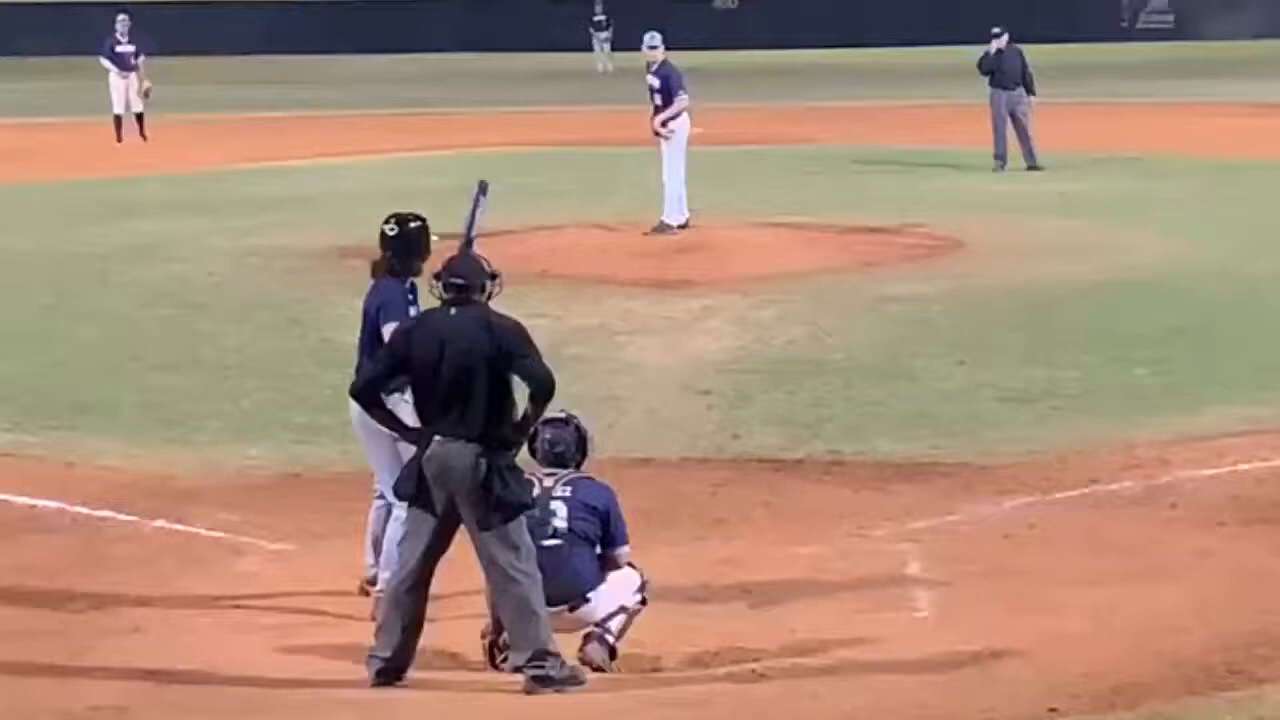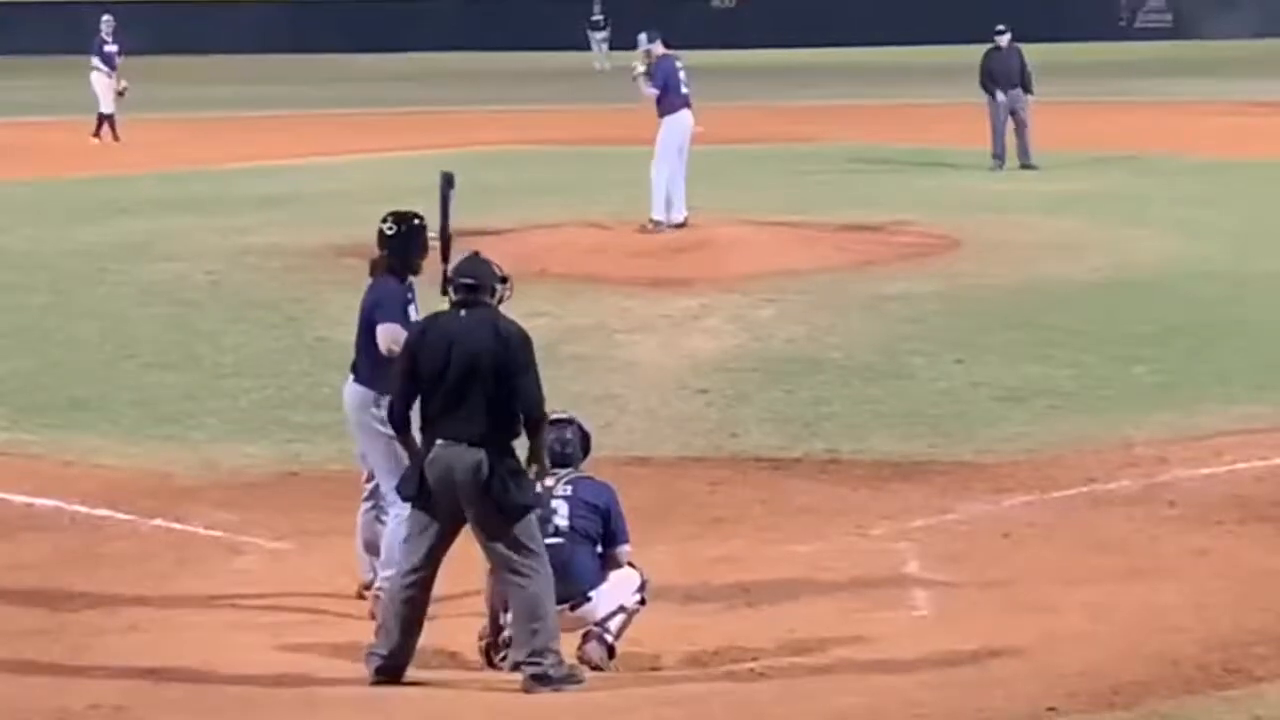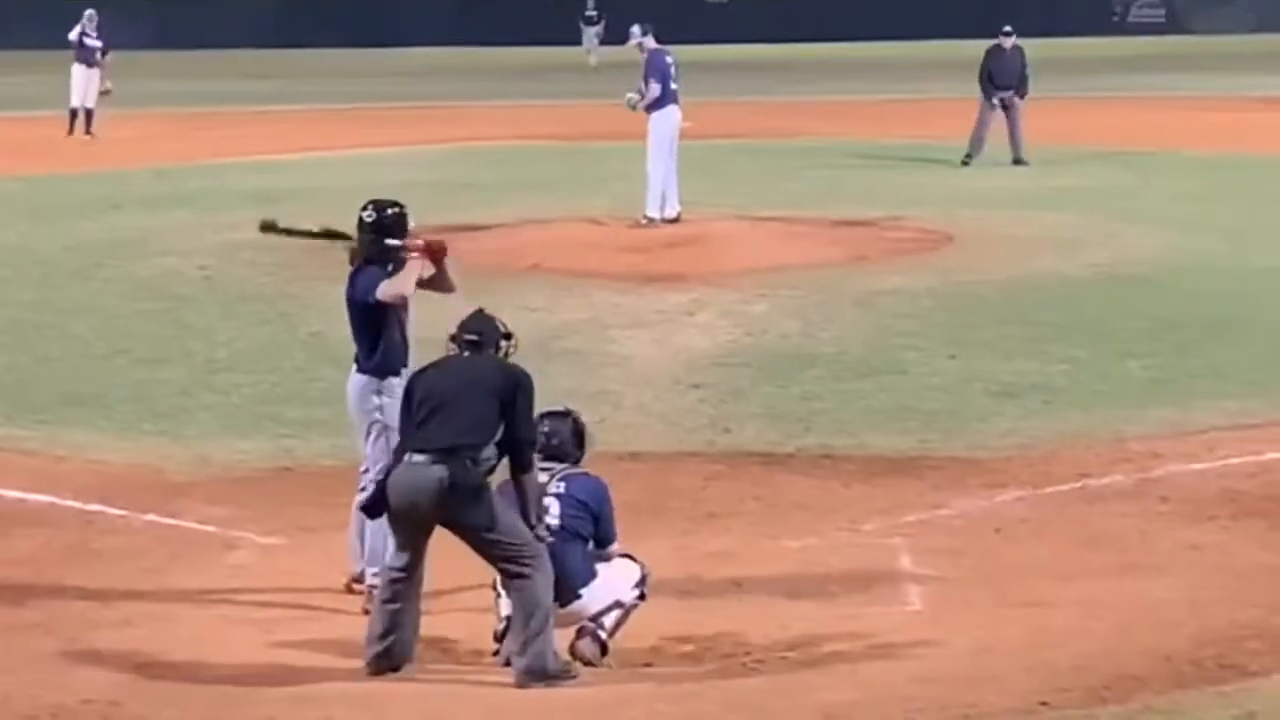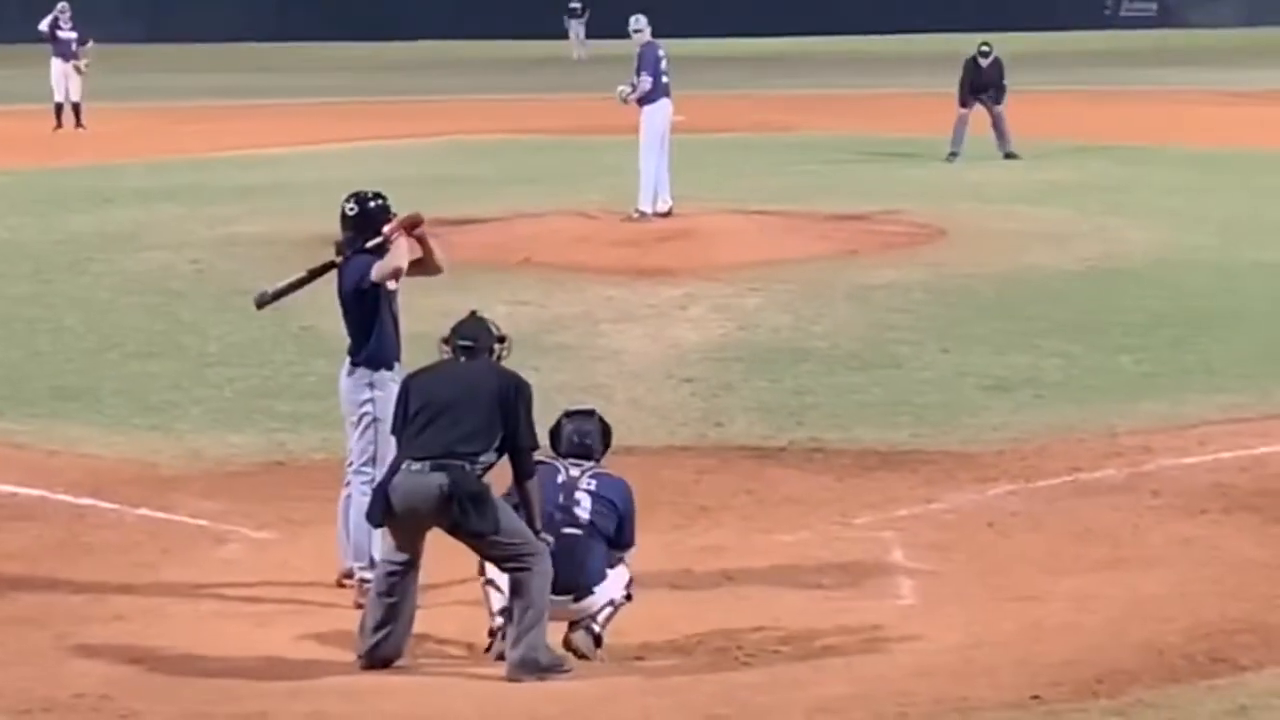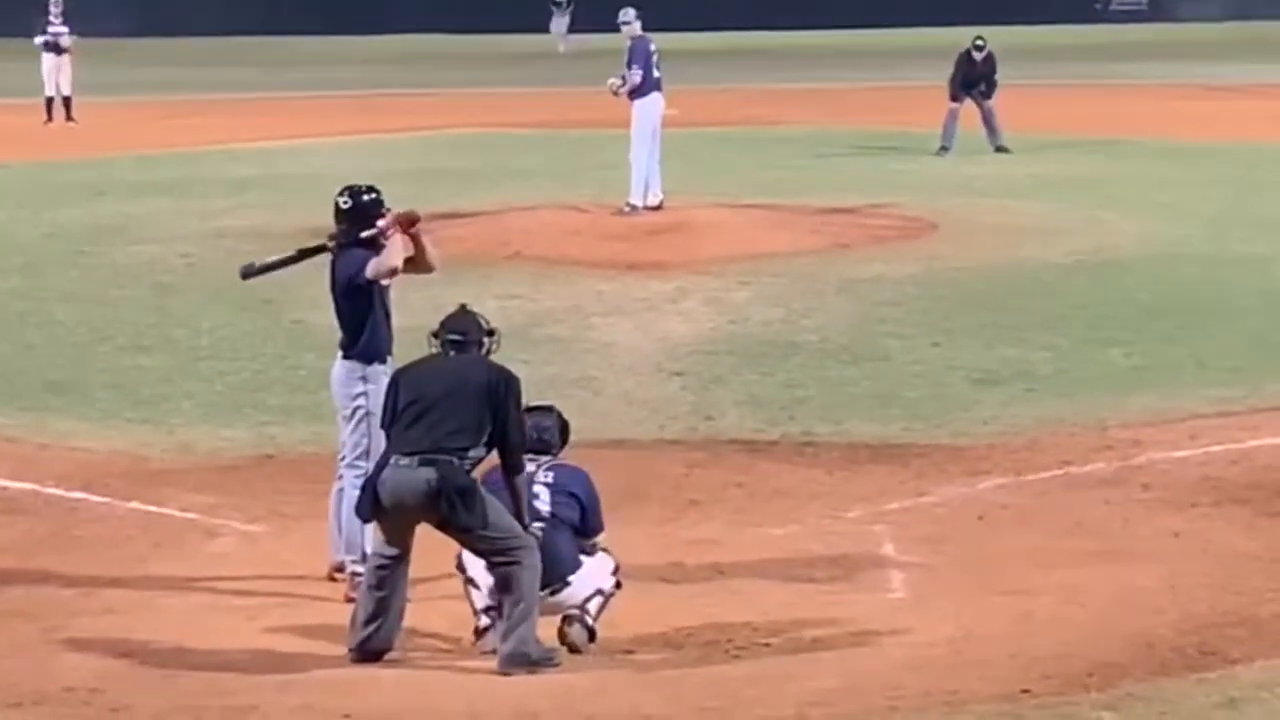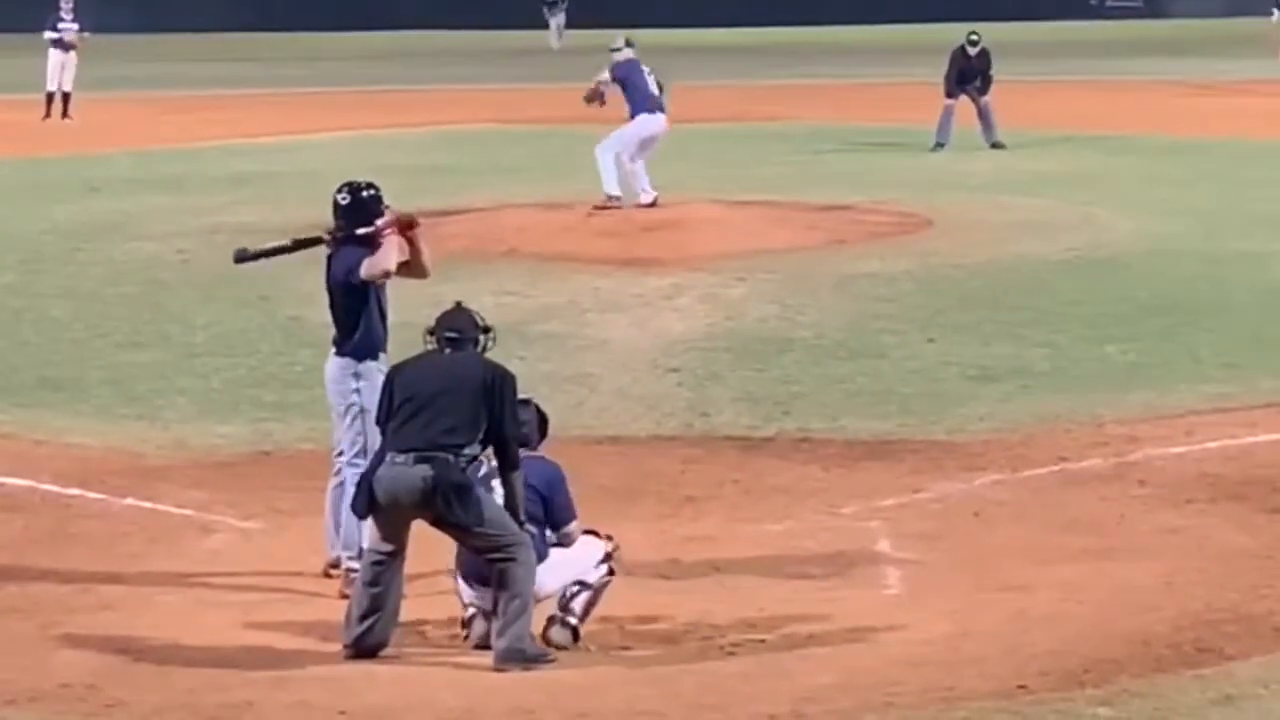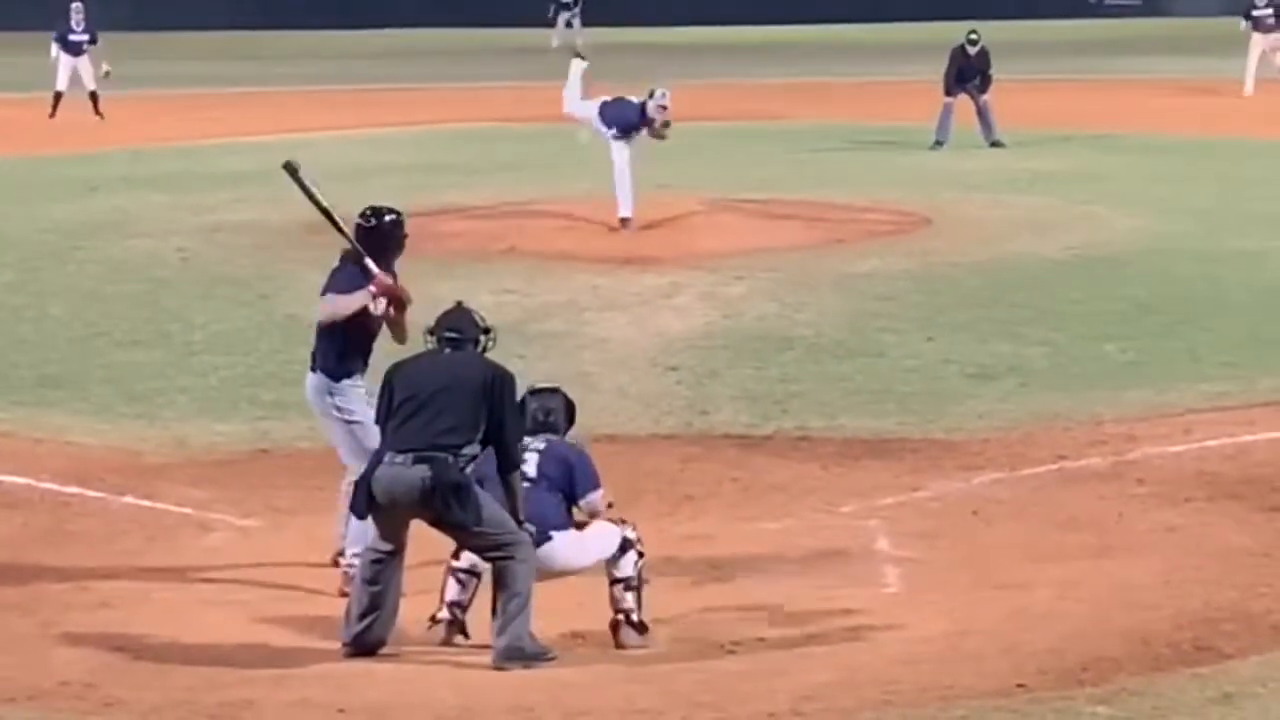
dt=0.7s
person 1, frame 1
left shoulder: (402, 287)
right shoulder: (391, 293)
left hip: (384, 396)
right hip: (384, 400)
left knee: (389, 489)
left ankle: (375, 574)
right ankle: (388, 593)
person 1, frame 2
left shoulder: (400, 286)
right shoulder: (390, 291)
right elbow: (390, 344)
left hip: (372, 394)
right hip: (376, 398)
left knee: (379, 490)
right knee: (407, 496)
left ankle: (372, 578)
right ankle: (387, 591)
person 1, frame 3
left shoulder: (389, 267)
right shoulder: (366, 276)
left elbow: (445, 287)
right elbow: (399, 292)
left wrist: (435, 259)
right wrist: (416, 262)
left hip: (384, 382)
right hip: (378, 386)
left knee: (375, 477)
left ankle: (362, 569)
right ankle: (378, 587)
person 1, frame 4
left shoulder: (375, 260)
right shoulder: (358, 266)
left elbow: (433, 268)
right elbow: (395, 267)
left wrist: (419, 236)
right wrist: (400, 239)
left hip: (375, 375)
right hip: (370, 379)
left knee: (360, 472)
right knee: (373, 476)
left ankle: (353, 564)
right ankle: (369, 579)
person 1, frame 5
left shoulder: (367, 255)
right shoulder: (351, 259)
left elbow: (428, 265)
right elbow: (391, 267)
left wrist: (412, 233)
right wrist: (394, 238)
left hip: (366, 369)
right hip: (362, 372)
left knee: (352, 466)
right knee: (366, 471)
left ankle: (343, 557)
right ankle: (359, 573)
person 1, frame 6
left shoulder: (363, 252)
right shoulder: (348, 256)
left elbow: (421, 270)
right elbow: (383, 269)
left wrist: (409, 236)
right wrist: (391, 238)
left hip: (356, 365)
right hip: (357, 369)
left knee: (347, 463)
right knee: (365, 467)
left ankle: (339, 554)
right ankle: (354, 569)
person 1, frame 7
left shoulder: (383, 276)
right shoulder: (350, 274)
left elbow: (400, 337)
right elbow: (326, 314)
left wrist: (398, 309)
right wrist: (372, 294)
left hip: (350, 382)
right hip: (334, 385)
left knee: (364, 464)
left ankle: (346, 547)
right ankle: (355, 571)
person 2, frame 1
left shoulder: (414, 331)
right shoulder: (499, 328)
left elbow: (363, 388)
right elbow: (542, 383)
left wrist: (410, 432)
right wrist: (522, 429)
left hip: (432, 458)
right hip: (482, 460)
left knee: (411, 564)
right knee: (513, 565)
left ankle: (386, 662)
right ankle: (541, 666)
person 2, frame 2
left shoulder: (424, 333)
right shoulder: (507, 334)
left elbow: (398, 410)
right elbow: (532, 410)
left wrist: (419, 455)
right wrist: (538, 455)
left hip: (436, 461)
right hip: (487, 464)
left knee: (414, 565)
right knee: (526, 565)
left ankle: (386, 661)
right ankle: (541, 666)
person 2, frame 3
left shoulder: (424, 374)
right shoulder: (512, 377)
right elbow: (521, 459)
left wrist: (417, 486)
right wrist: (533, 521)
left hip: (403, 478)
right hip: (454, 479)
left knee: (403, 562)
right knee: (529, 561)
left ankle: (384, 654)
right ankle: (536, 663)
person 2, frame 4
left shoulder: (417, 379)
right shoulder: (509, 383)
right elbow: (523, 464)
left wrist: (415, 495)
right wrist: (536, 527)
left hip: (404, 482)
right hip: (454, 485)
left knee: (399, 557)
right knee: (532, 558)
left ankle: (377, 650)
right ankle: (529, 658)
person 2, frame 5
left shoulder: (406, 374)
right shoulder: (498, 378)
right elbow: (512, 458)
right wrist: (524, 521)
left hip: (393, 477)
right hip: (444, 479)
left knee: (389, 552)
right knee: (520, 551)
left ankle: (368, 643)
right ankle: (519, 651)
person 2, frame 6
left shoulder: (402, 371)
right shoulder: (494, 374)
right elbow: (507, 454)
right wrist: (519, 516)
left hip: (388, 474)
right hip: (439, 477)
left knee: (384, 548)
right knee: (515, 548)
left ankle: (363, 639)
right ankle: (514, 647)
person 2, frame 7
left shoulder: (401, 370)
right shoulder: (494, 375)
right elbow: (507, 454)
left wrist: (398, 479)
right wrist: (519, 517)
left hip: (386, 474)
right hip: (437, 476)
left knee: (384, 546)
right knee: (515, 546)
left ankle: (361, 637)
right ankle: (514, 646)
person 3, frame 1
right shoulder: (598, 491)
right elbow: (619, 559)
left wrist: (496, 625)
right hip: (581, 605)
right knee: (632, 579)
left ankle: (513, 639)
right ankle: (600, 640)
person 3, frame 2
right shoulder: (600, 490)
right elbow: (620, 557)
left wrist: (493, 626)
right hip: (582, 605)
right knee: (632, 579)
right ankle: (599, 640)
person 3, frame 3
left shoulder: (508, 487)
right shoulder: (591, 485)
right elbow: (609, 552)
right hip: (576, 600)
right knee: (633, 572)
left ankle: (512, 631)
right ankle: (593, 636)
person 3, frame 4
left shoulder: (535, 474)
right shoulder: (617, 487)
right elbow: (619, 555)
right hip: (581, 598)
left knee: (493, 560)
right knee: (621, 575)
left ankle: (506, 627)
right ankle: (587, 629)
person 3, frame 5
left shoulder: (494, 476)
right shoulder: (576, 477)
right elbow: (593, 545)
right hip: (561, 592)
left knee: (469, 556)
right knee: (606, 565)
left ankle: (489, 626)
right ankle: (580, 622)
person 3, frame 6
left shoulder: (473, 470)
right shoulder: (545, 469)
right elbow: (570, 536)
left hip: (477, 586)
right hip: (530, 579)
right knee: (602, 550)
left ankle: (478, 617)
right ankle: (565, 623)
person 3, frame 7
right shoulder: (572, 451)
right elbow: (594, 509)
right wrist: (603, 501)
right hip: (550, 550)
right knee: (625, 538)
left ankle: (446, 621)
right ankle: (628, 626)
person 4, frame 1
left shoulder: (670, 71)
right shoulder: (650, 67)
left elbow: (684, 102)
left wrist: (661, 117)
right wrist: (656, 119)
left hip: (675, 124)
right hip: (666, 124)
left knee: (671, 174)
right knee: (675, 173)
left ankle: (670, 221)
right ankle: (681, 217)
person 4, frame 2
left shoulder: (661, 64)
right shoulder: (675, 60)
left elbow: (651, 94)
left wrist: (639, 77)
right wrist: (646, 72)
left hip: (673, 119)
right hip: (685, 117)
left knee: (660, 170)
right knee: (677, 171)
left ankle: (658, 218)
right ankle: (678, 216)
person 4, frame 3
left shoulder: (653, 58)
right shoulder: (666, 55)
left elbow: (655, 91)
left wrist: (640, 104)
right wrist: (640, 95)
left hip: (661, 114)
right hip: (672, 111)
left knee: (655, 166)
right knee: (668, 165)
left ankle: (652, 215)
right ankle: (671, 211)
person 4, frame 4
left shoulder: (646, 52)
right shoulder: (658, 49)
left elbow: (646, 84)
left wrist: (631, 97)
right wrist: (632, 87)
left hip: (653, 108)
right hip: (663, 104)
left knee: (648, 160)
right knee: (660, 159)
left ankle: (645, 208)
right ankle: (664, 204)
person 4, frame 5
left shoulder: (637, 45)
right shoulder: (648, 43)
left elbow: (636, 78)
left wrist: (622, 90)
right wrist: (622, 80)
left hip: (644, 102)
right hip: (655, 99)
left knee: (639, 154)
right knee: (651, 153)
left ankle: (635, 202)
right ankle: (654, 198)
person 4, frame 6
left shoulder: (624, 66)
right shoulder: (644, 70)
left elbow: (602, 79)
right elbow: (659, 91)
left wrist: (595, 89)
left hip: (644, 120)
right hip: (659, 120)
left knee: (604, 151)
right knee: (632, 158)
left ankle: (613, 196)
right ankle: (647, 196)
person 4, frame 7
left shoulder: (658, 113)
right shoulder: (633, 115)
right hip: (600, 112)
left knee: (622, 169)
right knee: (570, 107)
left ankle: (625, 215)
right ankle: (579, 64)
